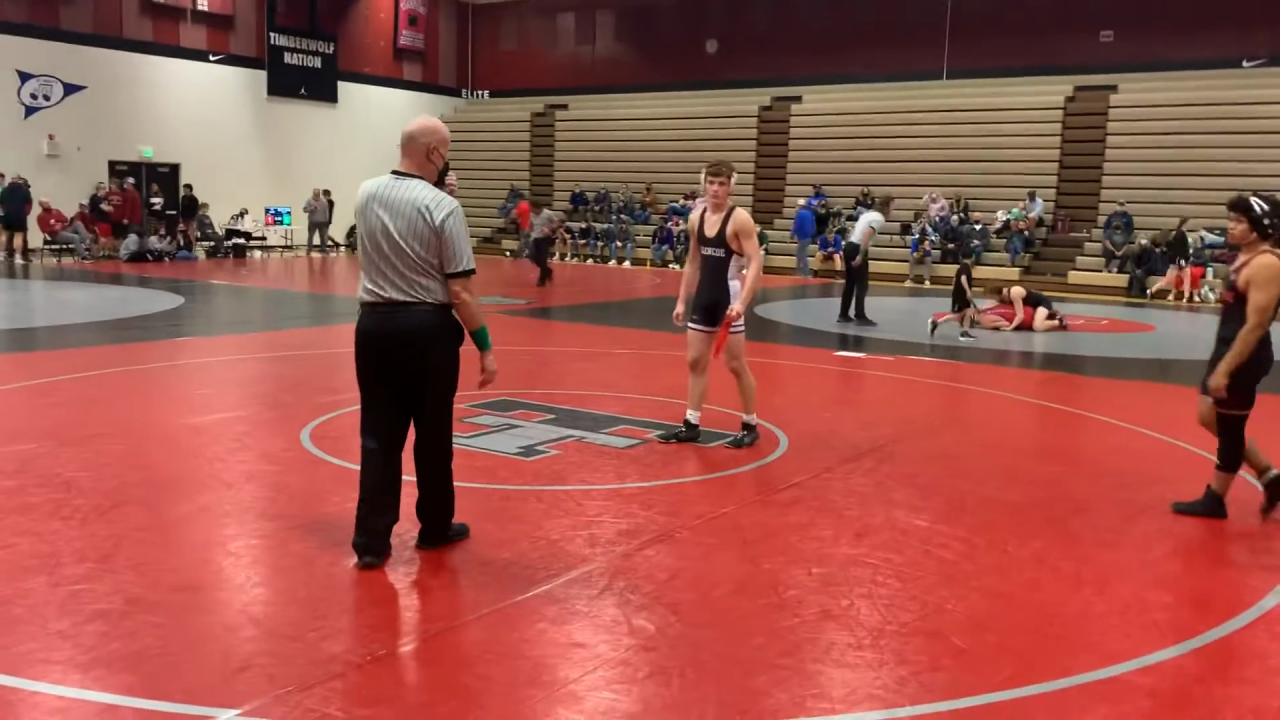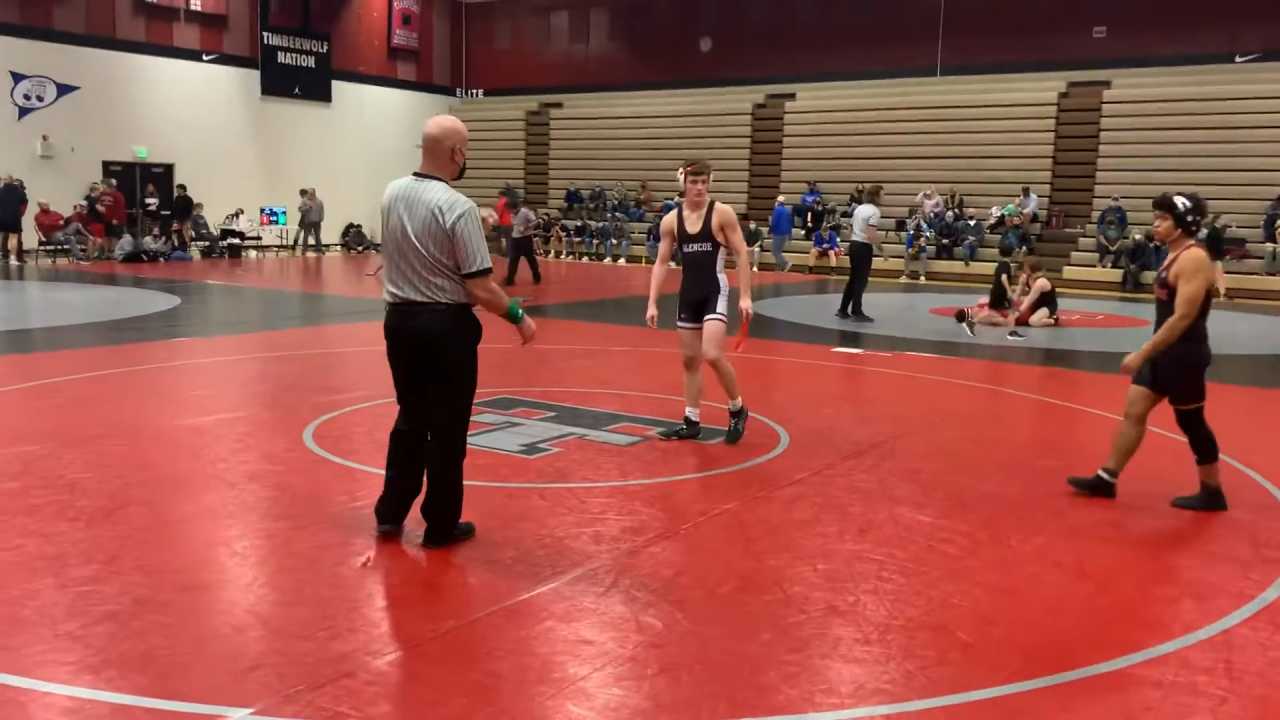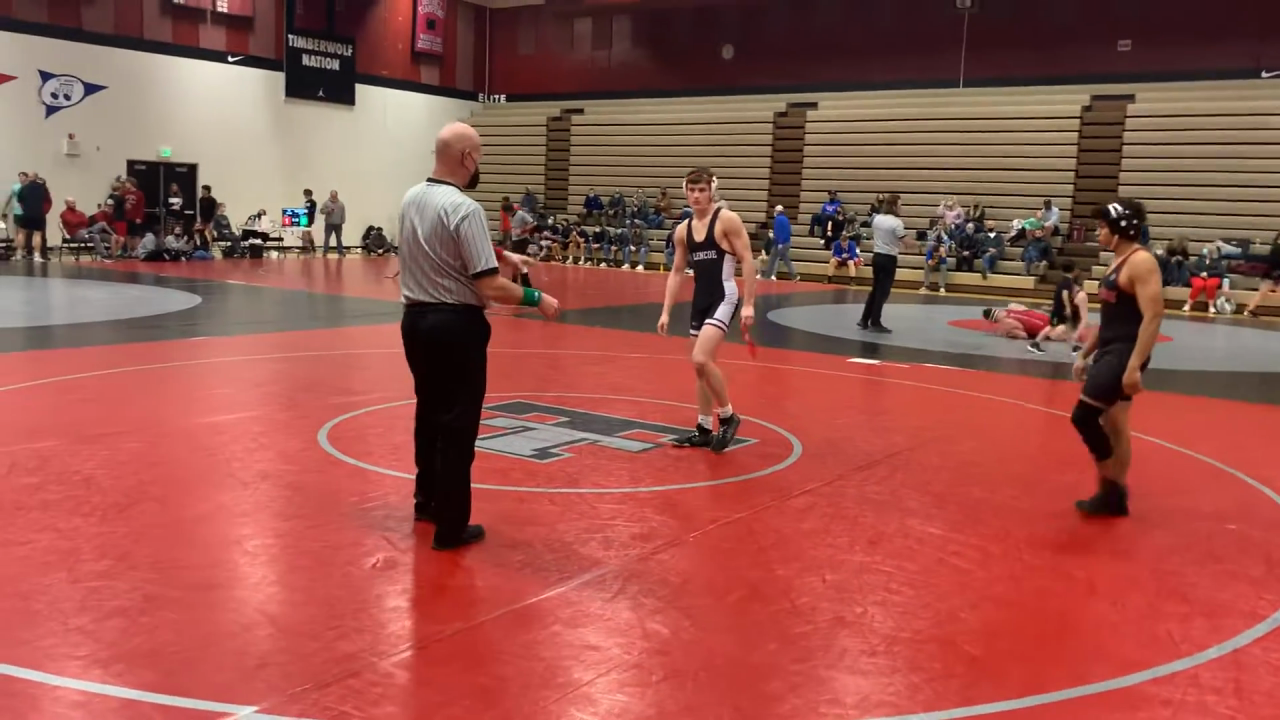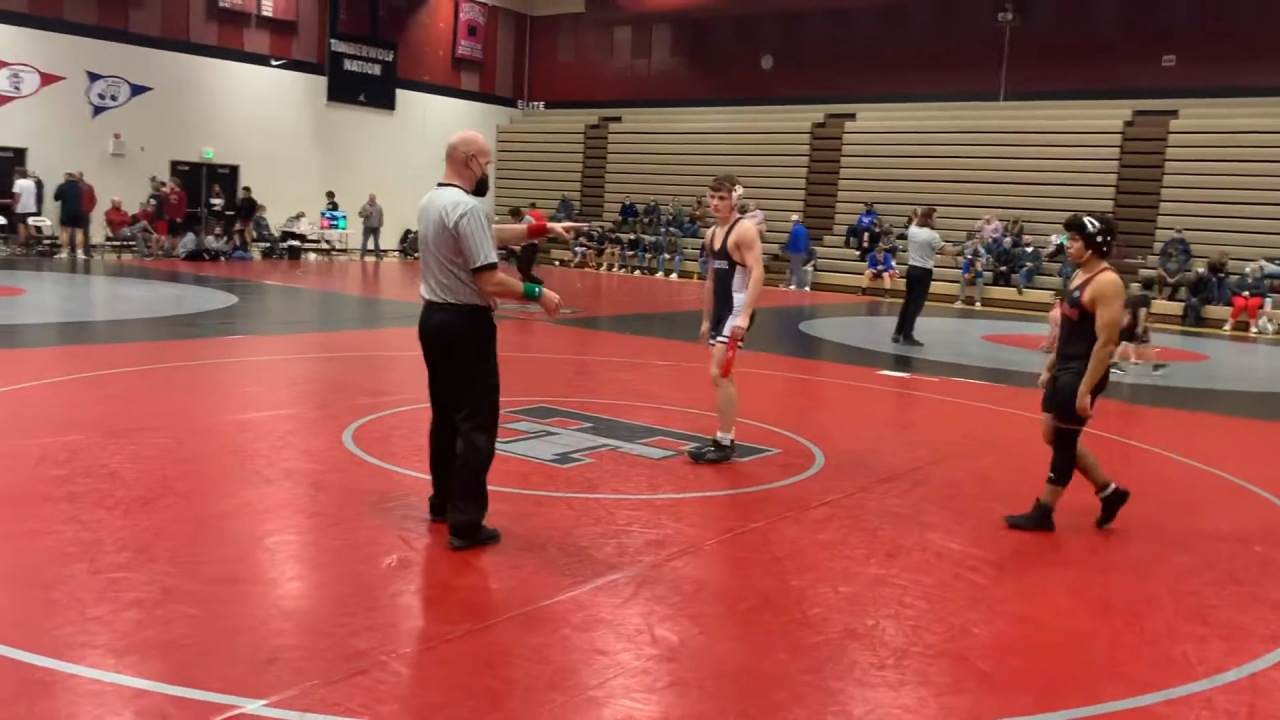
dt=0.4s
person 1, frame 1
left shoulder: (366, 194)
right shoulder: (443, 208)
right elbow: (459, 291)
right wrist: (485, 347)
left hip: (375, 324)
right hip: (428, 328)
left knee: (379, 436)
right knee: (432, 434)
left ankle: (371, 539)
right ankle: (435, 527)
person 1, frame 2
left shoulder: (392, 193)
right shoulder: (457, 208)
right elbow: (481, 289)
right wrist: (519, 317)
left hip: (400, 320)
right hip: (446, 326)
left knee: (410, 420)
right knee: (446, 428)
left ankle: (391, 512)
right ankle: (441, 525)
person 1, frame 3
left shoulder: (411, 199)
right shoulder: (464, 209)
right elbow: (490, 288)
left wrist: (501, 256)
right wrist: (537, 299)
left hip: (416, 320)
right hip: (456, 325)
left knee: (429, 416)
right knee: (457, 426)
left ankle: (427, 500)
right ankle: (450, 526)
person 1, frame 4
left shoulder: (432, 202)
right shoulder: (467, 207)
left elbow: (491, 233)
right elbow: (490, 282)
left wrist: (543, 229)
right wrist: (538, 293)
left hip: (435, 318)
right hip: (465, 324)
left knee: (446, 416)
right knee: (478, 424)
left ankle: (443, 502)
right ankle: (465, 524)
person 2, frame 1
right shoulder: (1246, 258)
left wrist: (1223, 370)
right wrist: (1219, 364)
left hip: (1244, 359)
right hip: (1227, 352)
left knee: (1229, 427)
right knee: (1210, 420)
left ankle: (1215, 498)
person 2, frame 2
left shoulder: (1194, 261)
right shoulder: (1175, 255)
left elbow: (1183, 318)
left wrist: (1142, 354)
left hip: (1185, 354)
right hip: (1163, 351)
left knee: (1190, 422)
right knee: (1133, 412)
left ankle: (1212, 492)
right ankle: (1105, 479)
person 2, frame 3
left shoulder: (1141, 263)
right shoulder: (1119, 261)
left elbow: (1152, 319)
left wrist: (1134, 366)
right wrist: (1085, 354)
left hip: (1126, 356)
right hip: (1110, 352)
left knee: (1084, 417)
right knee: (1112, 425)
left ankle: (1113, 486)
right ankle: (1112, 492)
person 2, frame 4
left shoulder: (1107, 284)
right shoulder: (1080, 274)
left elbow: (1106, 343)
left wrist: (1085, 390)
right wrist: (1050, 368)
left hip: (1081, 373)
right hip: (1062, 367)
left knee: (1062, 441)
right knee: (1058, 439)
left ankle: (1044, 512)
right ankle: (1110, 492)
person 3, frame 1
left shoulder: (740, 219)
right shoulder: (696, 218)
left elbow: (755, 263)
left wrist: (742, 301)
right wrist: (681, 301)
left hip: (728, 297)
right hip: (702, 297)
left knee: (736, 365)
right knee: (695, 362)
left ankle: (750, 427)
right ankle: (691, 425)
person 3, frame 2
left shoulder: (722, 213)
right shoulder: (671, 220)
left elbow: (741, 254)
right elbow: (661, 263)
left wrist: (745, 295)
right wrist: (652, 303)
left hip: (715, 291)
right hip: (687, 293)
left knee: (712, 355)
right knee: (689, 359)
left ankle: (737, 409)
right ankle: (691, 422)
person 3, frame 3
left shoulder: (727, 220)
right shoulder: (682, 230)
left elbow: (747, 260)
right elbow: (676, 272)
left wrist: (748, 303)
right wrist: (666, 312)
left hip: (724, 298)
right hip: (700, 299)
left knee: (701, 360)
right knee: (701, 365)
left ankle: (728, 417)
right ankle: (704, 429)
person 3, frame 4
left shoulder: (745, 230)
right shoulder: (712, 233)
left elbow: (757, 273)
left wrist: (745, 316)
right wrist: (706, 319)
left hip: (736, 310)
right hip: (719, 310)
left knee: (721, 376)
right knee: (719, 377)
left ankle: (724, 445)
right ankle: (724, 438)
